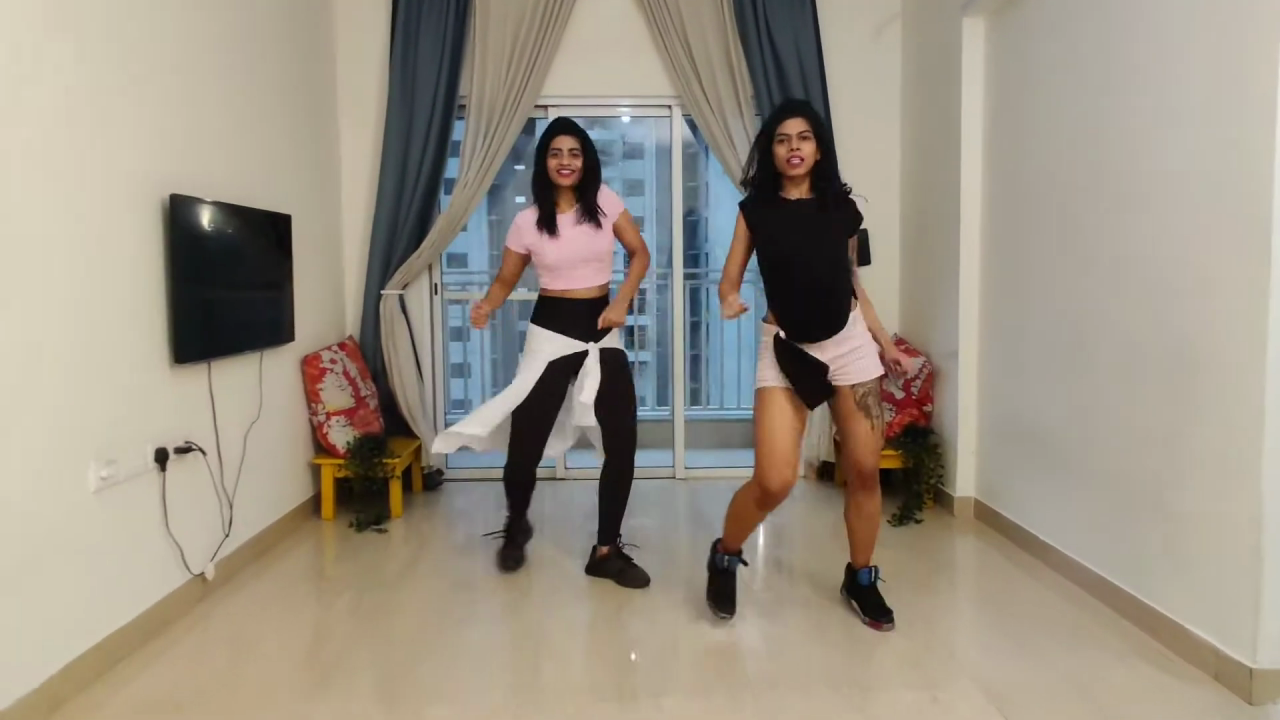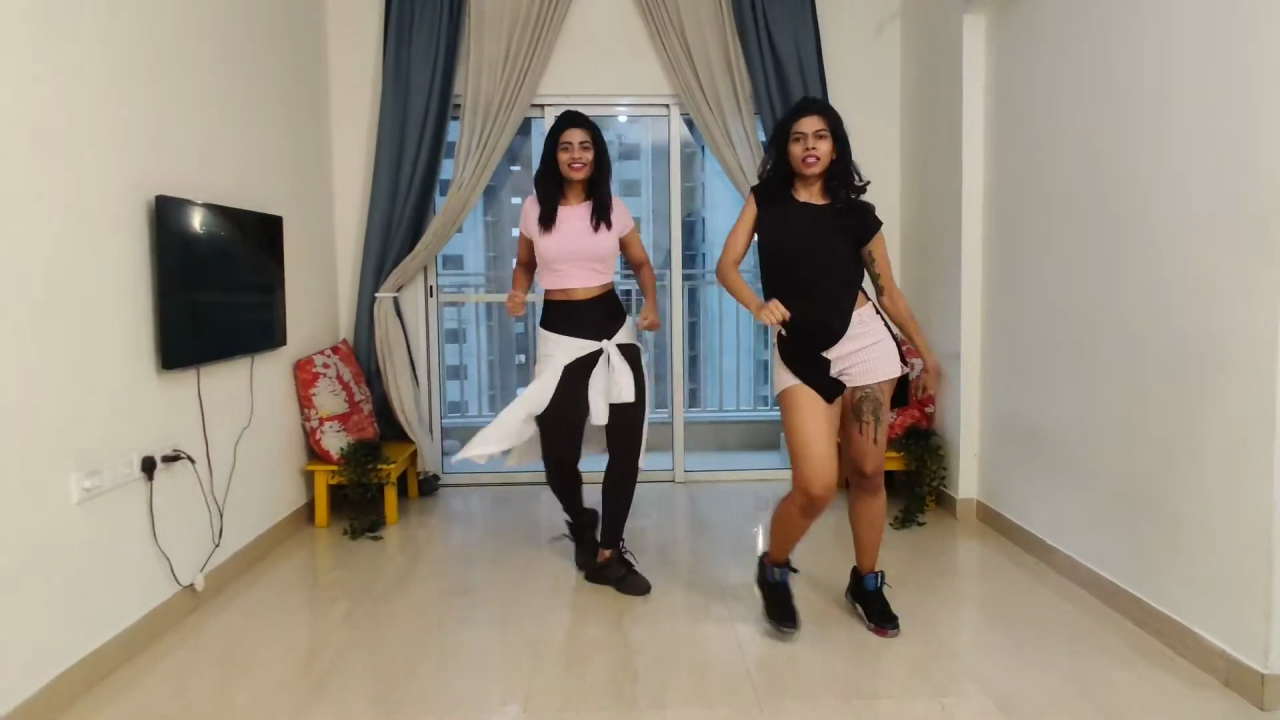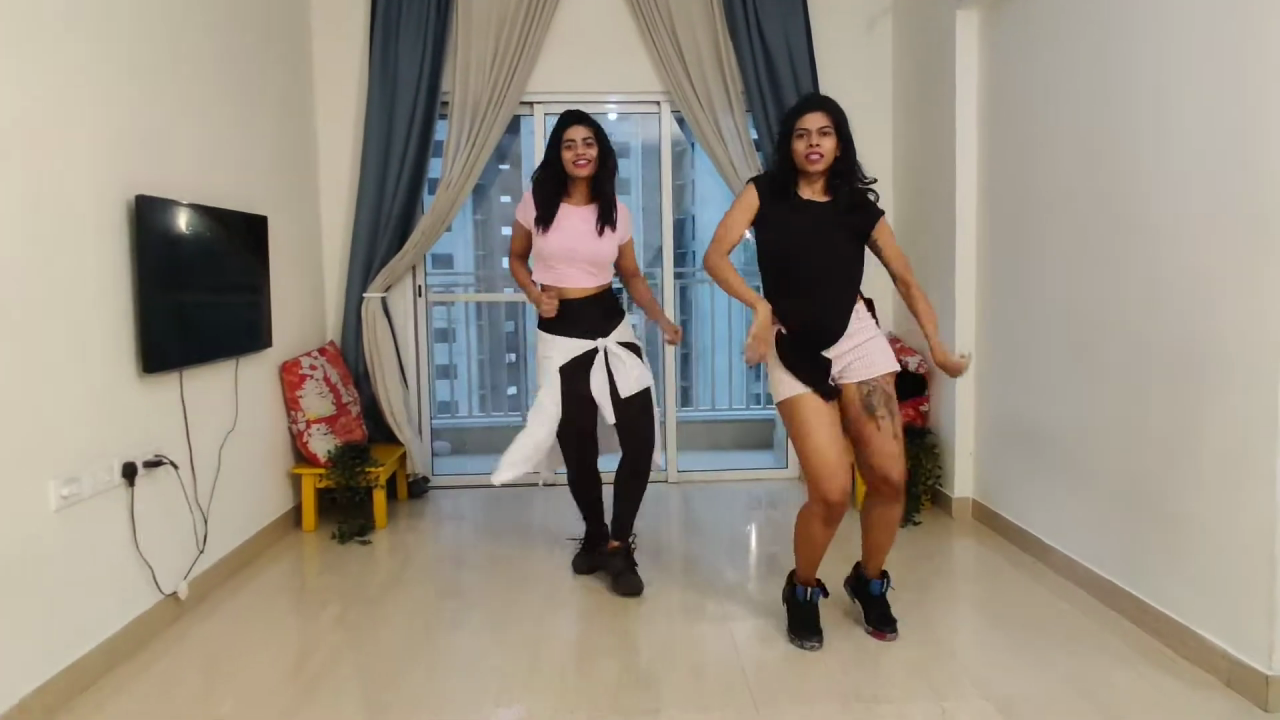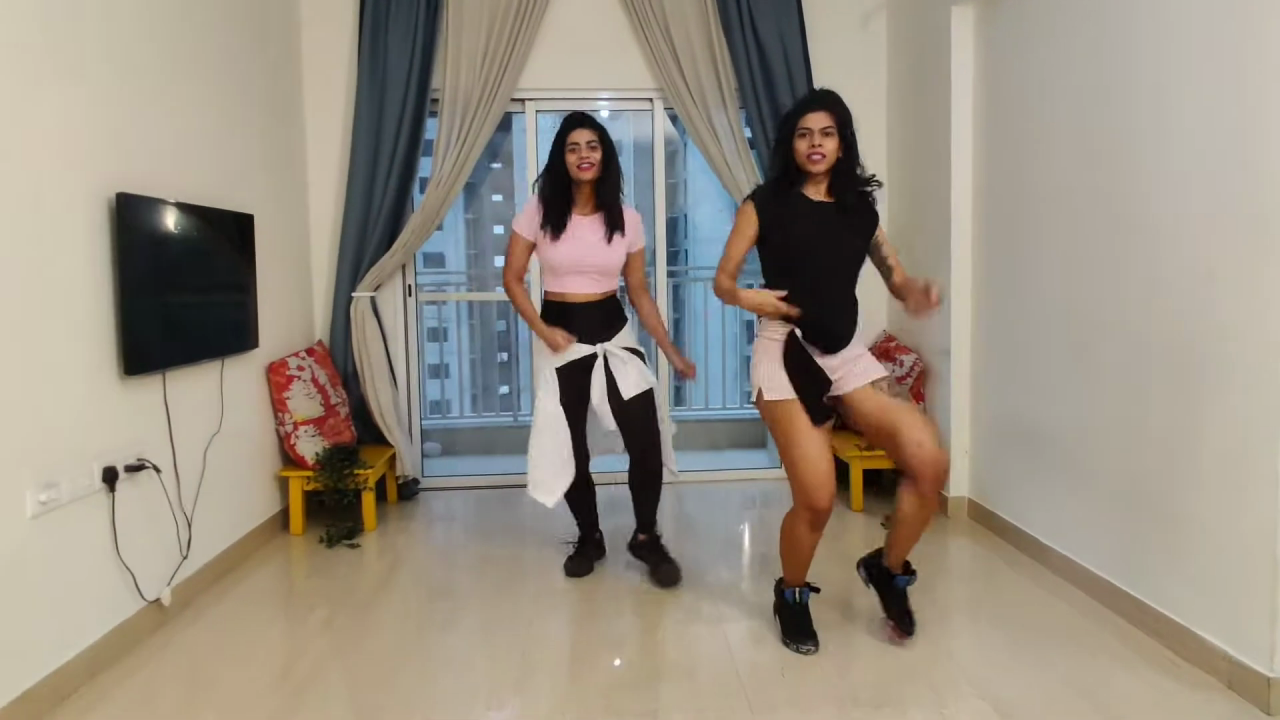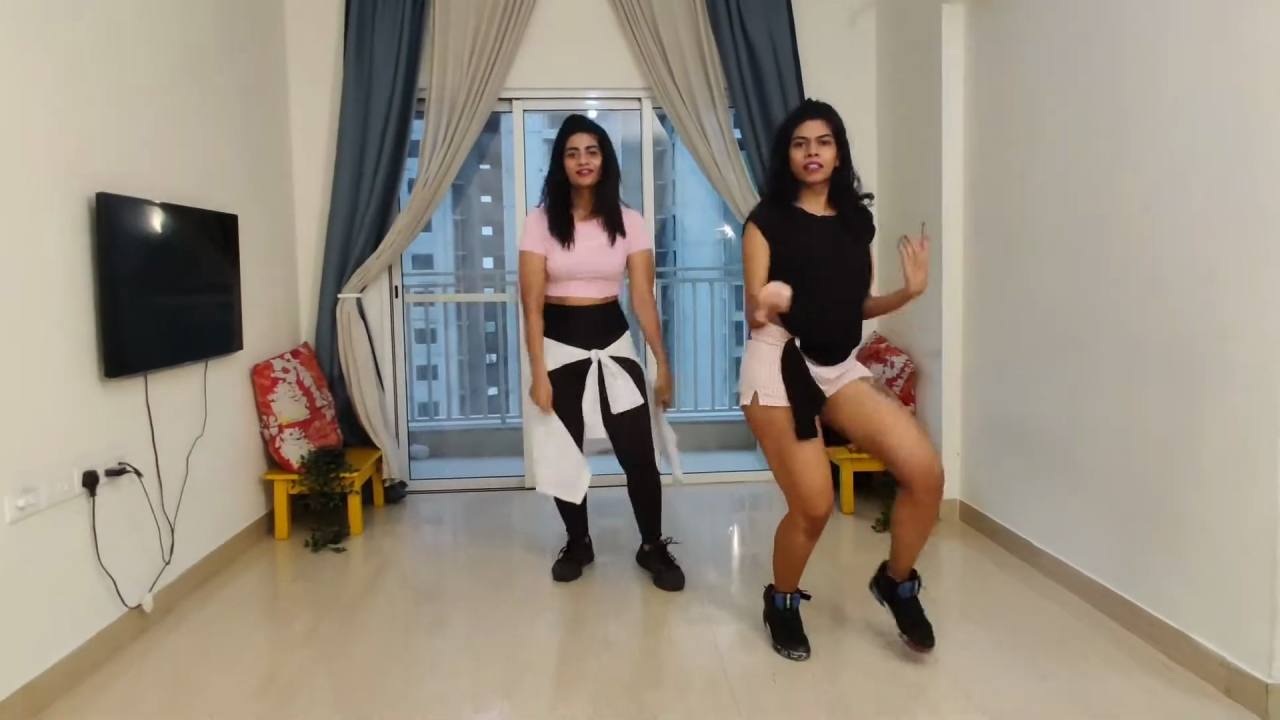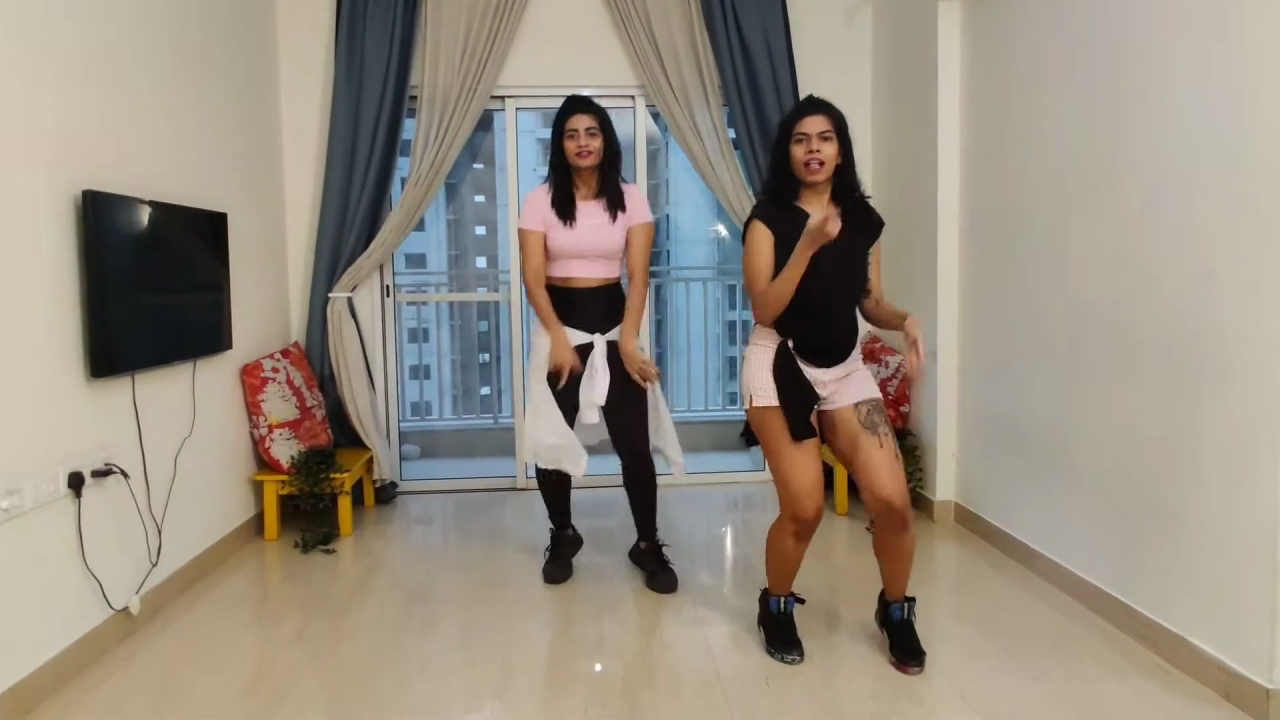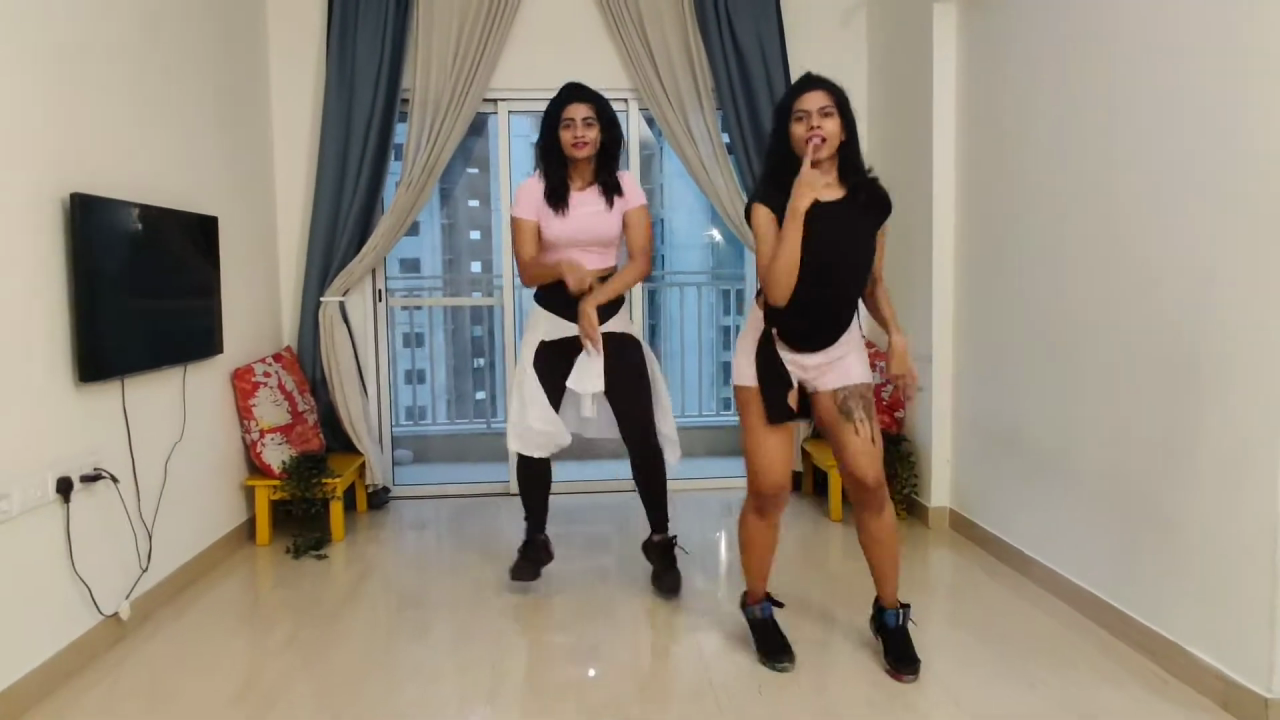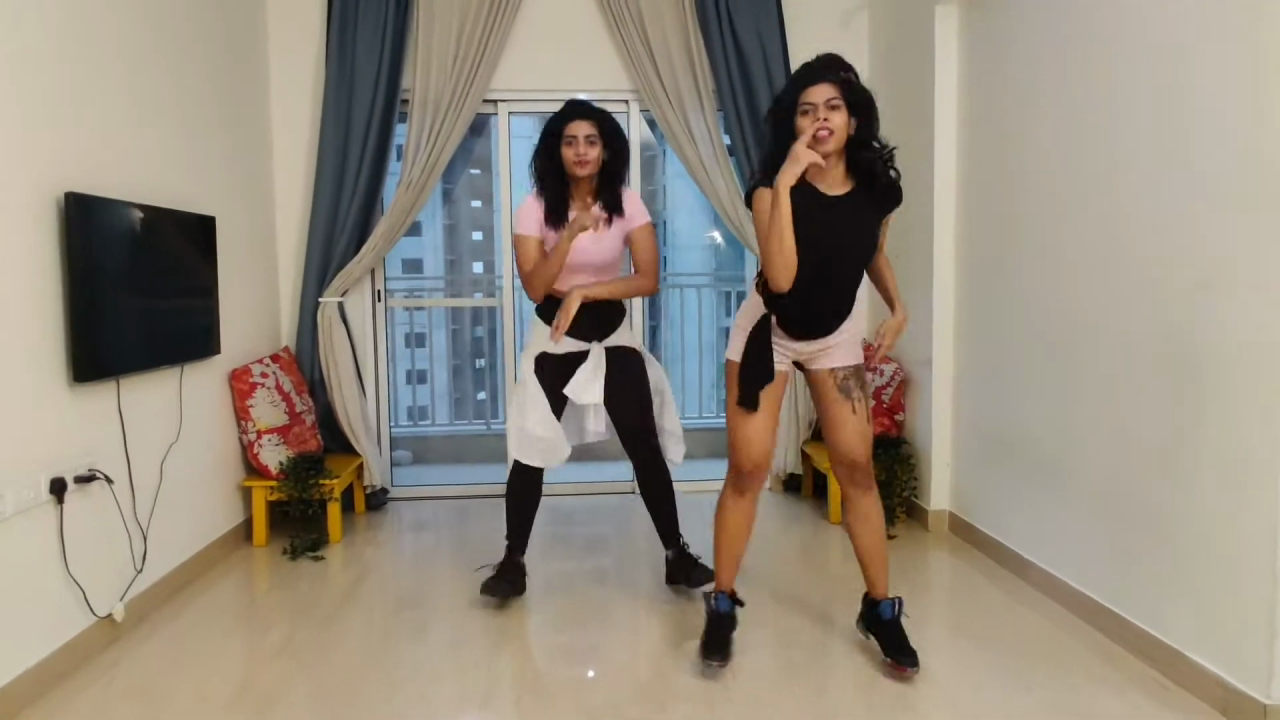
dt=0.1s
person 1, frame 1
left shoulder: (840, 208)
right shoulder: (756, 209)
right elbow: (728, 279)
left wrist: (887, 345)
right wrist: (730, 304)
left hip: (849, 343)
right hip: (786, 351)
left knee: (864, 470)
right knee: (774, 483)
left ankle: (862, 578)
right ankle: (724, 557)
person 1, frame 2
left shoulder: (857, 213)
right shoulder: (766, 200)
left elbow: (886, 287)
right elbow: (726, 266)
left wrist: (922, 348)
right wrist: (758, 305)
left hip: (862, 342)
right hip: (799, 354)
left knee: (868, 474)
right knee: (815, 487)
left ankle: (866, 582)
right ankle: (774, 569)
person 1, frame 3
left shoulder: (860, 207)
right shoulder: (765, 193)
left elbow: (905, 276)
right elbow: (715, 256)
left wrist: (938, 347)
right wrist: (755, 306)
left hip: (857, 343)
right hip: (795, 353)
left knee: (887, 477)
right knee: (832, 491)
left ankle: (868, 581)
right ankle: (801, 593)
person 1, frame 4
left shoulder: (859, 207)
right shoulder: (767, 202)
left elbow: (896, 278)
right elbow: (723, 277)
left wrist: (915, 294)
right wrist: (747, 297)
left hip: (846, 356)
right hip: (786, 357)
left knee: (930, 464)
right knee: (817, 498)
left ankle: (888, 568)
right ankle: (791, 597)
person 1, frame 5
left shoulder: (856, 219)
right shoulder: (768, 220)
left elbow: (868, 305)
right elbow: (757, 315)
left wrist: (909, 289)
right wrist: (762, 303)
left hip: (841, 366)
right hip: (780, 364)
left knee: (925, 472)
right knee: (813, 505)
left ankle: (897, 581)
right ankle: (782, 603)
person 1, frame 6
left shoulder: (863, 220)
right shoulder: (768, 218)
left elbow: (870, 302)
right elbow: (765, 310)
left wrist: (905, 322)
right wrist: (809, 244)
left hip: (845, 369)
right hip: (778, 366)
left knee: (892, 502)
right knee: (805, 509)
left ankle: (896, 609)
right ankle: (776, 608)
person 1, frame 7
left shoulder: (870, 200)
right shoulder: (769, 202)
right elbow: (777, 292)
left wrist: (895, 335)
right wrist: (797, 206)
left hip: (839, 351)
right hip: (771, 348)
left knee: (868, 486)
right knee: (769, 489)
left ankle: (890, 615)
right ankle: (758, 609)
person 1, frame 8
left shoulder: (878, 187)
right shoulder: (773, 188)
right elbow: (780, 278)
left wrist: (897, 306)
right wrist: (786, 183)
left hip: (836, 334)
right hip: (767, 331)
left knee: (857, 466)
right knee: (749, 467)
left ankle: (880, 608)
right ankle: (721, 604)
person 2, frame 1
left shoulder: (604, 202)
right shoulder: (530, 219)
left elbow: (640, 252)
right elbow: (507, 277)
left wrist: (623, 298)
right wrist: (488, 302)
left hip: (603, 336)
right hip: (551, 334)
left knee: (622, 445)
right knee: (524, 446)
left ankle: (607, 549)
right ankle: (516, 527)
person 2, frame 2
left shoulder: (612, 209)
right shoulder: (536, 209)
left elbow: (642, 264)
right elbow: (524, 263)
left wrist: (649, 304)
right wrist: (517, 291)
left hip: (614, 331)
right hip: (562, 336)
left knee: (626, 450)
right knee: (559, 457)
left ankle: (609, 553)
right ankle: (581, 523)
person 2, frame 3
left shoulder: (616, 212)
right shoulder: (537, 203)
right elbow: (517, 255)
left wrist: (662, 320)
right wrist: (535, 292)
left hip: (612, 330)
right hip: (560, 338)
left knee: (640, 442)
right knee: (580, 451)
left ankle: (618, 544)
right ankle: (595, 535)
person 2, frame 4
left shoulder: (625, 218)
right shoulder: (540, 210)
left elbow: (640, 292)
right elbow: (512, 278)
left wrist: (670, 349)
right wrist: (541, 328)
left hip: (615, 336)
right hip: (564, 341)
left knee: (648, 446)
right knee: (570, 458)
left ankle: (646, 537)
right ankle: (589, 538)
person 2, frame 5
left shoulder: (627, 221)
right shoulder: (541, 220)
left elbow: (644, 297)
right elbow: (531, 300)
left wrist: (661, 363)
right wrist: (539, 371)
left hip: (614, 341)
right hip: (559, 345)
left knee: (638, 457)
right knee: (559, 461)
left ankle: (654, 547)
right ankle: (578, 542)
person 2, frame 6
left shoulder: (630, 199)
right shoulder: (541, 201)
left elbow: (639, 276)
right elbow: (534, 281)
left wrist: (631, 338)
right wrist: (558, 340)
left hip: (616, 326)
right hip: (560, 326)
left knee: (635, 447)
right knee: (550, 445)
left ankle: (648, 545)
right ankle: (562, 536)
person 2, frame 7
left shoulder: (624, 187)
right shoulder: (534, 190)
left elbow: (642, 262)
right elbow: (528, 274)
left wrist: (596, 295)
right wrist: (564, 270)
left hip: (612, 318)
right hip: (552, 319)
left knee: (642, 434)
right knee: (533, 436)
left ankle: (661, 542)
right ankle: (535, 540)
person 2, frame 8
left shoulder: (627, 203)
right shoulder: (535, 207)
left elbow: (649, 279)
right elbow: (534, 284)
left wrist: (584, 292)
right wrist: (570, 234)
left hip: (613, 332)
right hip: (554, 334)
left knee: (646, 447)
right knee: (531, 447)
left ankle: (677, 555)
right ankle: (513, 561)
